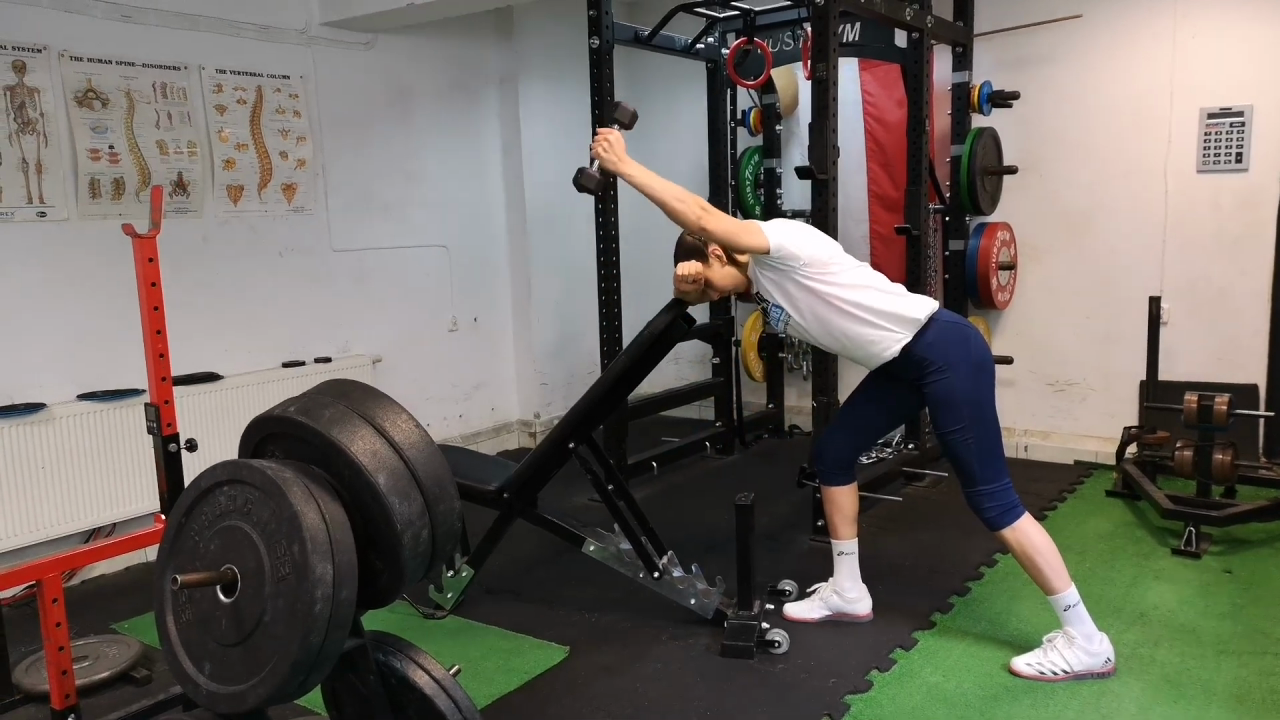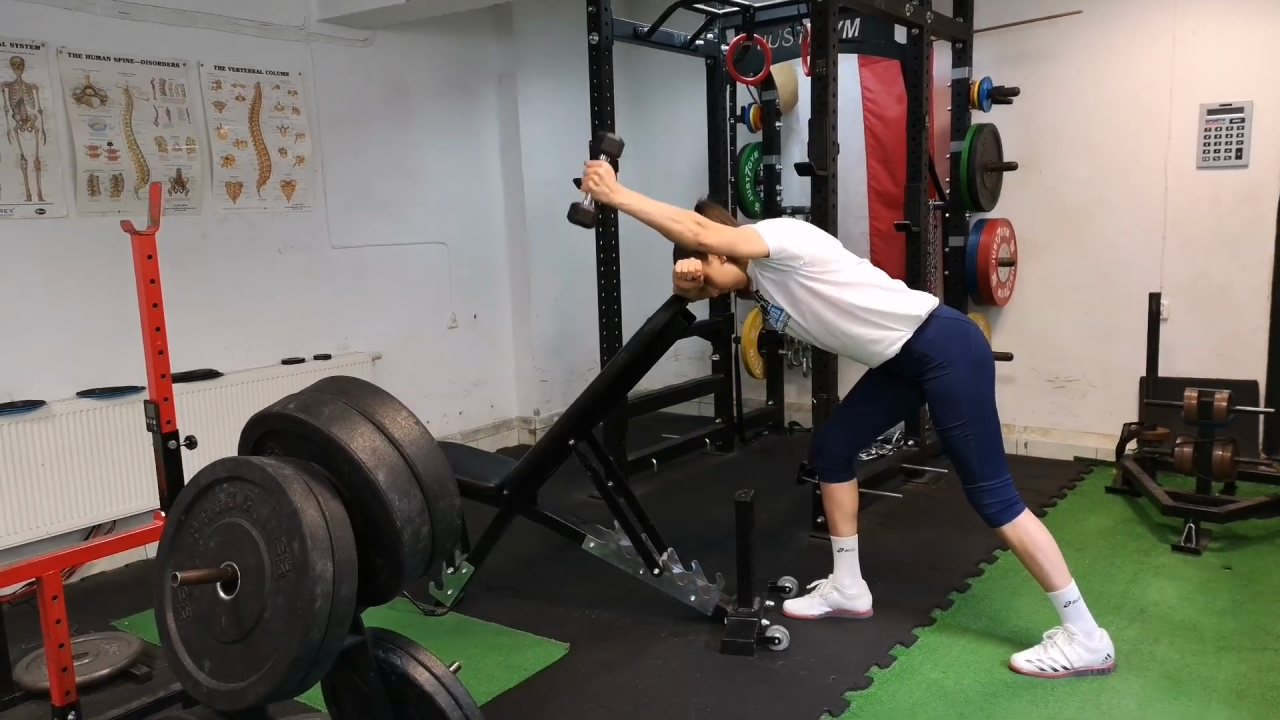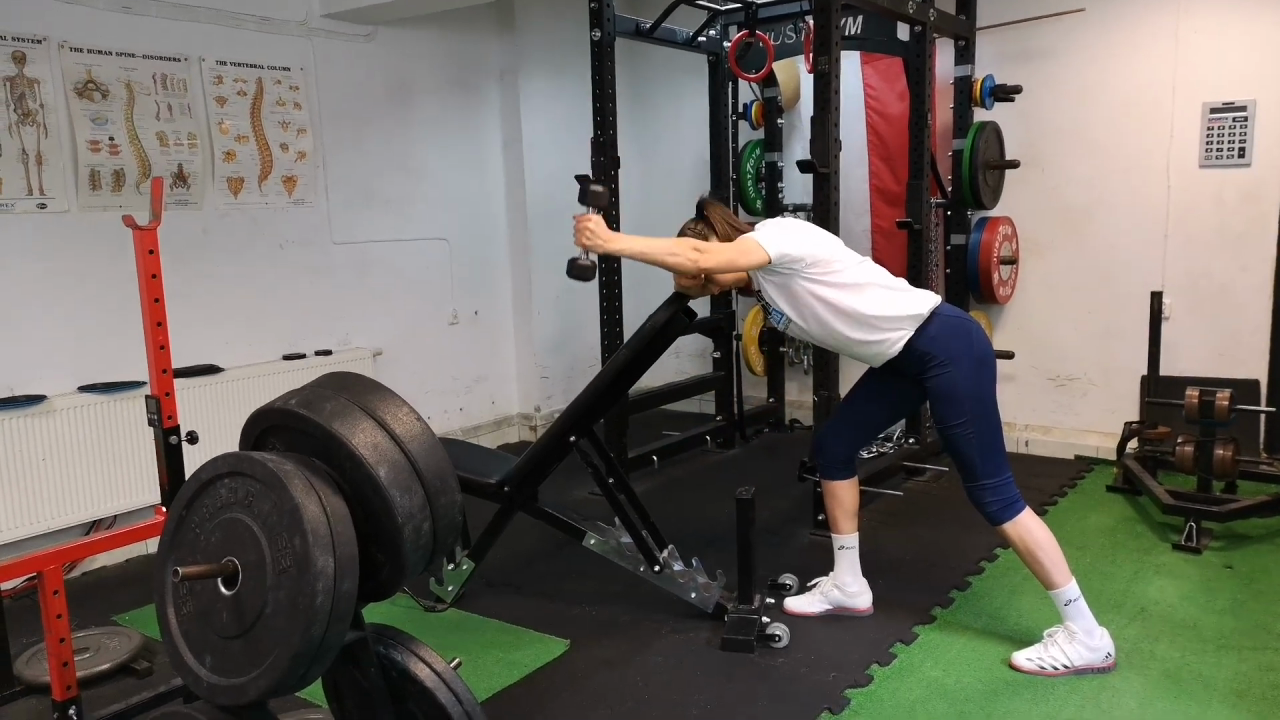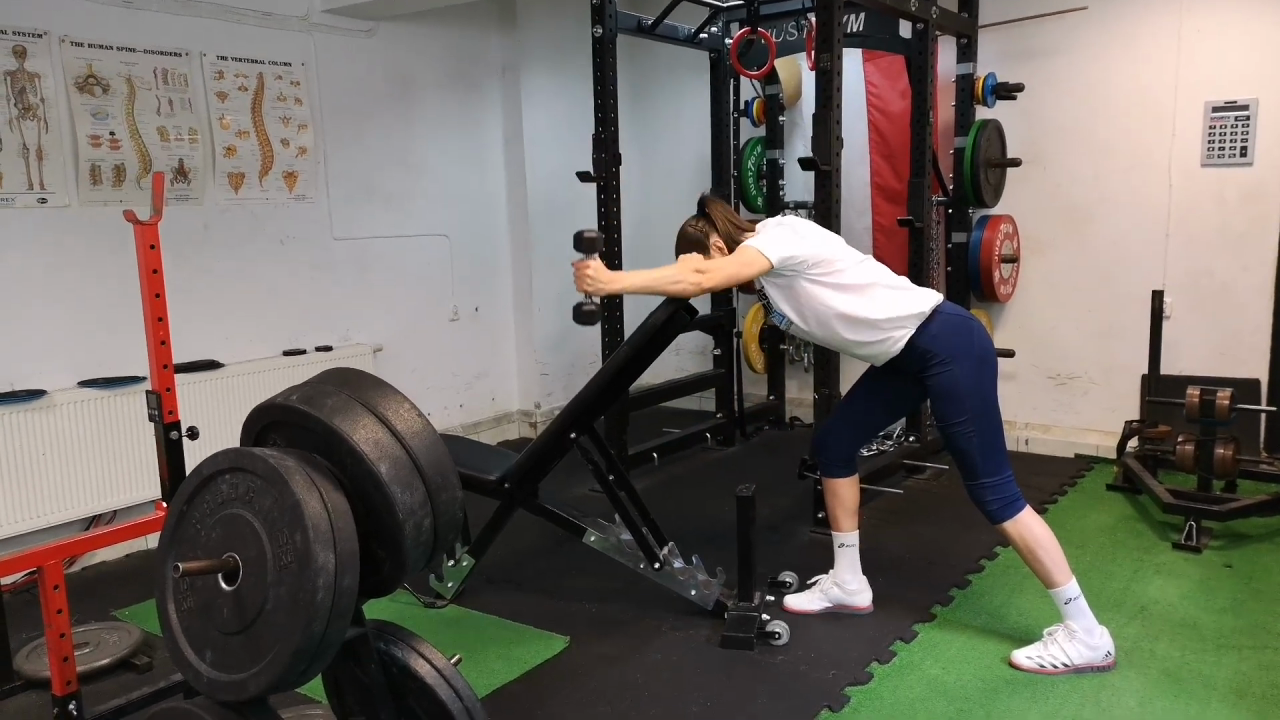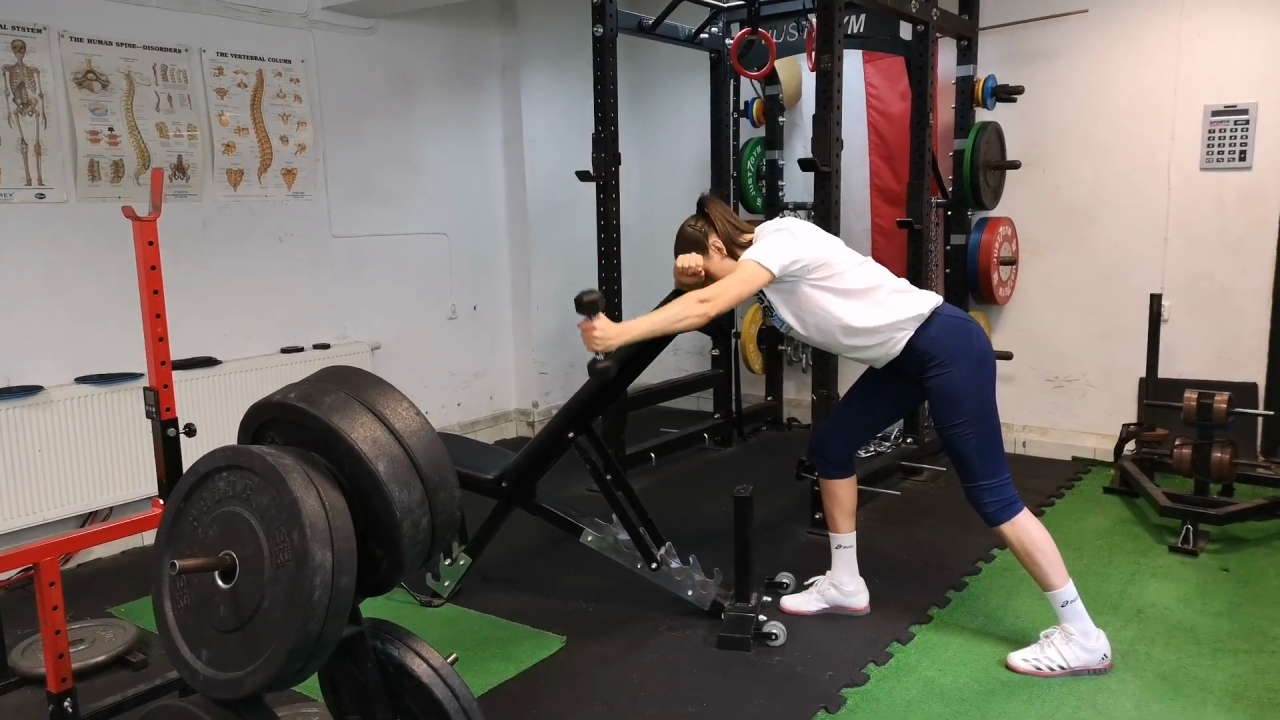
dt=0.3s
person 1, frame 1
left shoulder: (779, 244)
right shoulder: (759, 283)
left elbow: (703, 219)
right elbow: (690, 290)
left wrist: (623, 166)
right wrist: (688, 280)
left hip: (945, 352)
right hip: (903, 362)
left knee: (991, 498)
right knee: (832, 453)
left ankle: (1085, 640)
right ankle: (847, 591)
person 1, frame 2
left shoulder: (777, 239)
right shoulder: (757, 280)
left elbow: (699, 231)
left wrist: (614, 194)
right wrist: (688, 275)
left hip: (944, 348)
right hip: (901, 360)
left knee: (990, 493)
right knee: (831, 449)
left ankle: (1086, 636)
right ankle: (848, 586)
person 1, frame 3
left shoulder: (778, 236)
right shoulder: (758, 272)
left elbow: (700, 257)
left wrist: (611, 241)
right wrist: (687, 279)
left hip: (946, 345)
right hip: (903, 357)
left knee: (991, 491)
right knee: (832, 447)
left ankle: (1086, 636)
right ankle: (848, 586)
person 1, frame 4
left shoulder: (779, 238)
right shoulder: (762, 265)
left elbow: (702, 278)
left wrist: (612, 281)
right wrist: (668, 274)
left hip: (947, 344)
right hip: (904, 354)
left knee: (992, 490)
right knee: (832, 445)
left ankle: (1086, 635)
right ankle: (848, 583)
person 1, frame 5
left shoulder: (777, 243)
right shoulder: (763, 257)
left elbow: (709, 307)
right elbow: (702, 292)
left wrist: (622, 333)
right wrist: (690, 270)
left hip: (946, 346)
right hip: (902, 356)
left knee: (990, 493)
right knee: (830, 447)
left ankle: (1082, 637)
right ankle: (845, 585)
